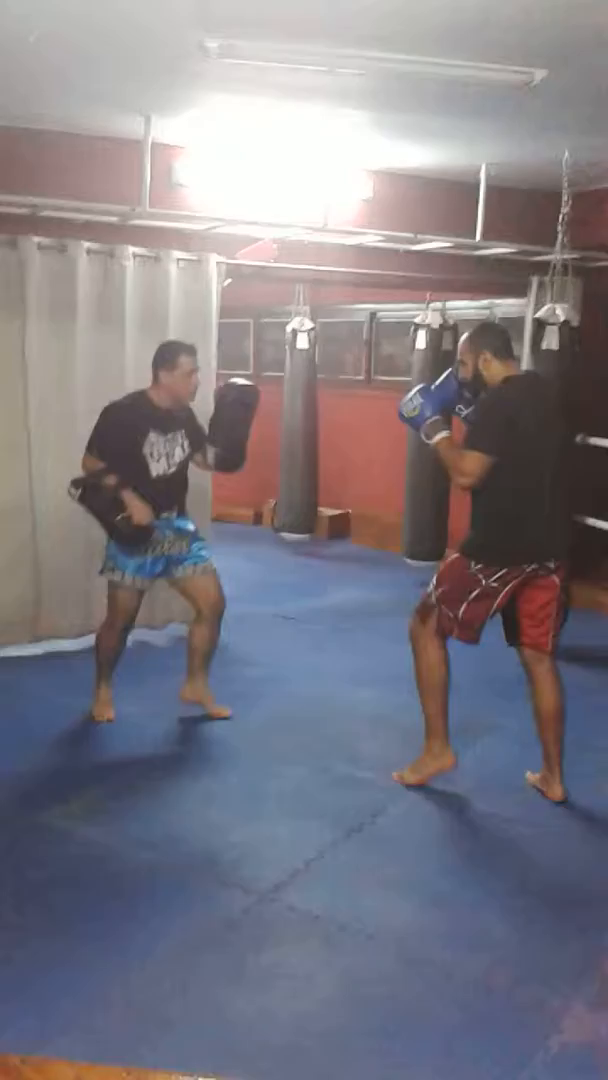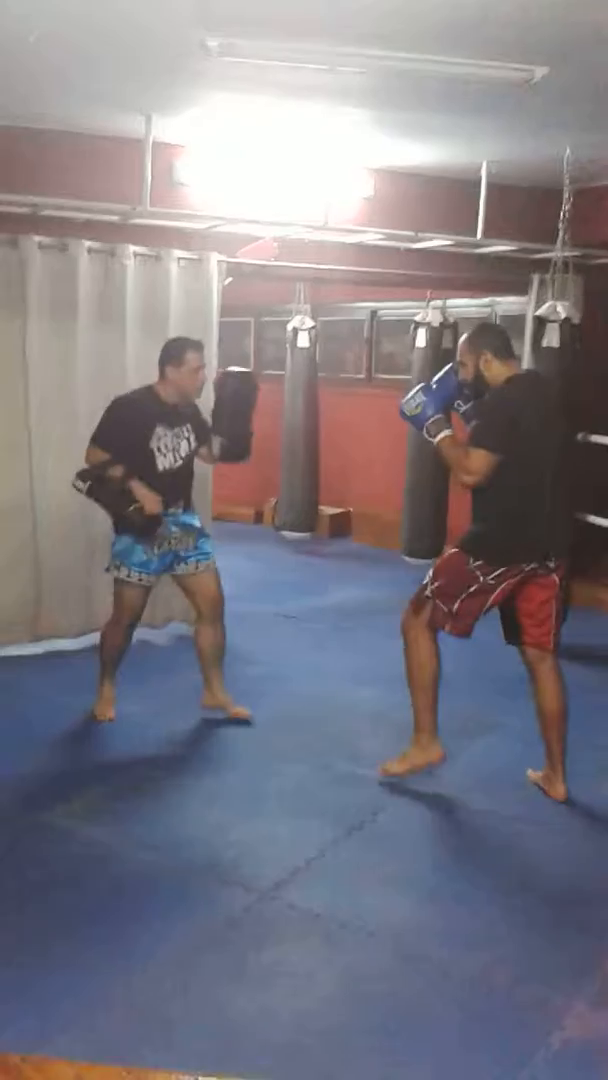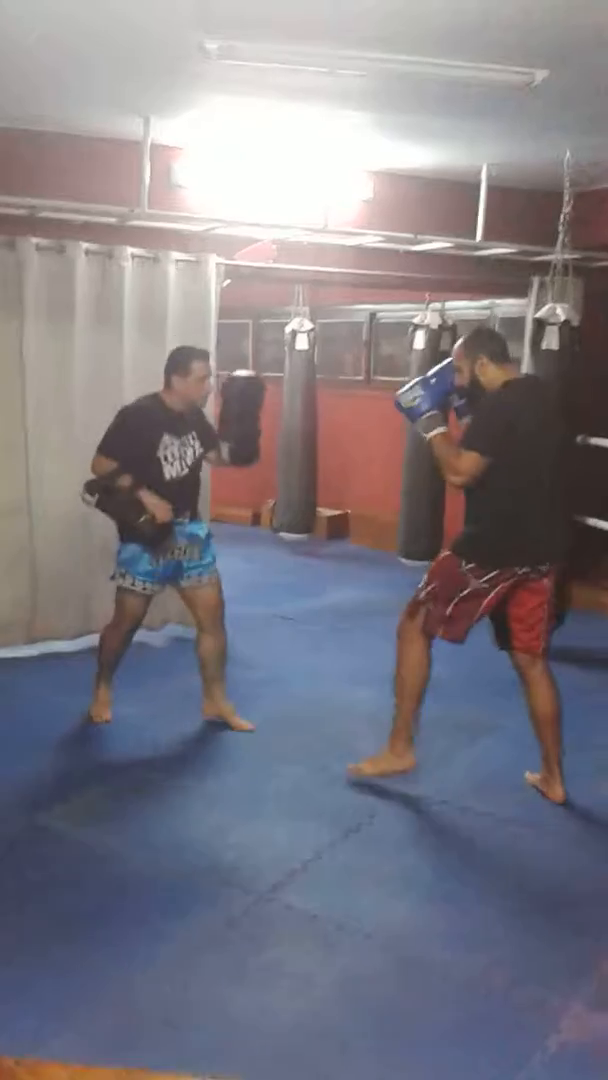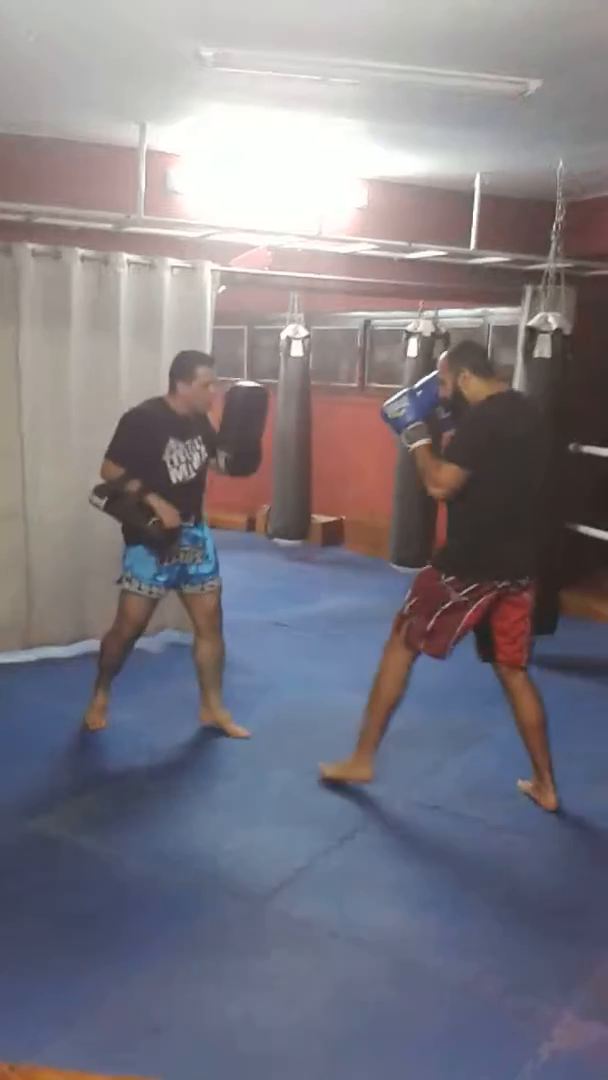
dt=0.1s
person 1, frame 1
left shoulder: (497, 402)
right shoulder: (539, 391)
left elbow: (466, 473)
left wrist: (432, 427)
right wrist: (460, 413)
left hip: (498, 548)
right hip: (546, 548)
left knee: (425, 628)
right knee: (539, 658)
left ankle: (438, 748)
right ankle: (553, 776)
person 1, frame 2
left shoulder: (501, 401)
right shoulder: (539, 389)
left elbow: (471, 472)
left wrist: (436, 426)
left hip: (499, 545)
right hip: (546, 546)
left knee: (417, 620)
right knee: (541, 657)
left ankle: (425, 741)
right ankle: (555, 775)
person 1, frame 3
left shoulder: (499, 405)
right shoulder: (537, 394)
left elbow: (460, 472)
left wrist: (431, 423)
right wrist: (459, 411)
left hip: (492, 549)
right hip: (540, 550)
left knee: (414, 627)
right knee: (532, 661)
left ankle: (400, 748)
right ankle: (552, 777)
person 1, frame 4
left shoulder: (481, 419)
right shoulder: (521, 410)
left elbow: (440, 484)
left wrist: (415, 434)
left hip: (471, 562)
right hip: (517, 563)
left knee: (400, 644)
right knee: (514, 672)
left ankle: (362, 759)
right ankle: (545, 785)
person 2, frame 1
left shoulder: (183, 415)
right shoulder: (122, 414)
left elbow: (206, 459)
right elbow: (91, 465)
right wrist: (128, 498)
left hip: (177, 526)
right hip: (134, 532)
left knee: (212, 603)
right knee: (121, 618)
left ankle: (196, 686)
right ankle: (103, 690)
person 2, frame 2
left shoulder: (188, 410)
right shoulder: (129, 408)
left elbow: (211, 452)
right elbow: (95, 457)
right wrist: (136, 487)
left hip: (183, 522)
right hip: (140, 527)
left knee: (211, 605)
right knee: (126, 615)
left ankle: (216, 693)
right ankle: (106, 688)
person 2, frame 3
left shoulder: (194, 417)
right shoulder: (137, 416)
left elbow: (219, 458)
right elbow: (102, 466)
right wrist: (145, 496)
left hip: (190, 531)
right hip: (145, 535)
left knee: (213, 617)
right knee: (126, 621)
left ankle: (216, 702)
right ankle: (103, 689)
person 2, frame 4
left shoulder: (198, 421)
right shoulder: (142, 420)
right elbow: (110, 471)
right wrist: (154, 500)
left hip: (194, 535)
right hip: (150, 539)
left knee: (210, 623)
right knee: (129, 627)
left ankle: (212, 708)
right ankle: (100, 695)
